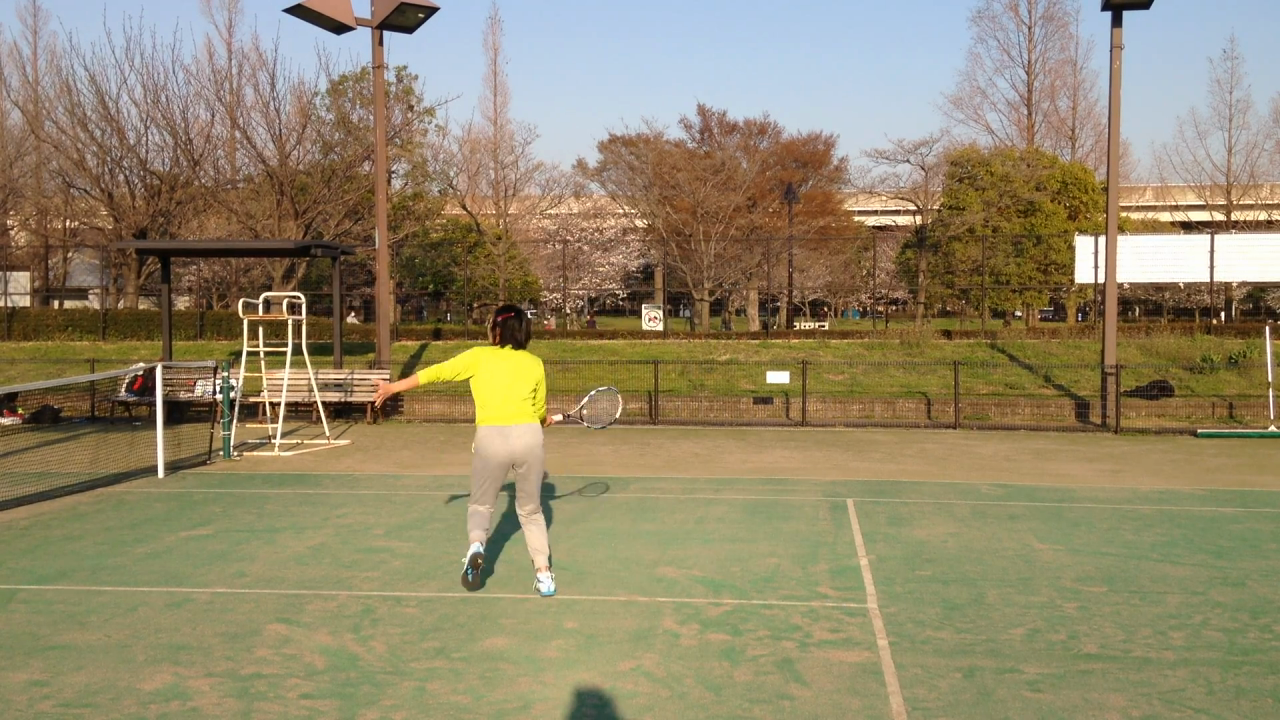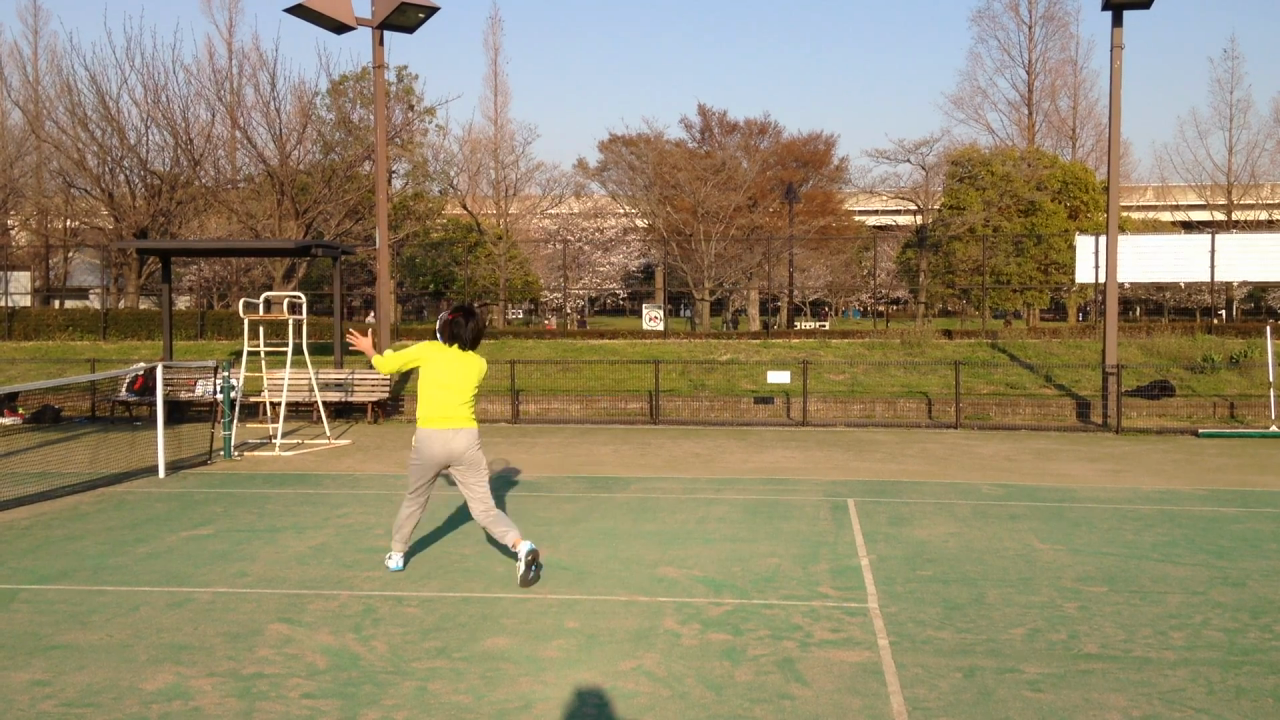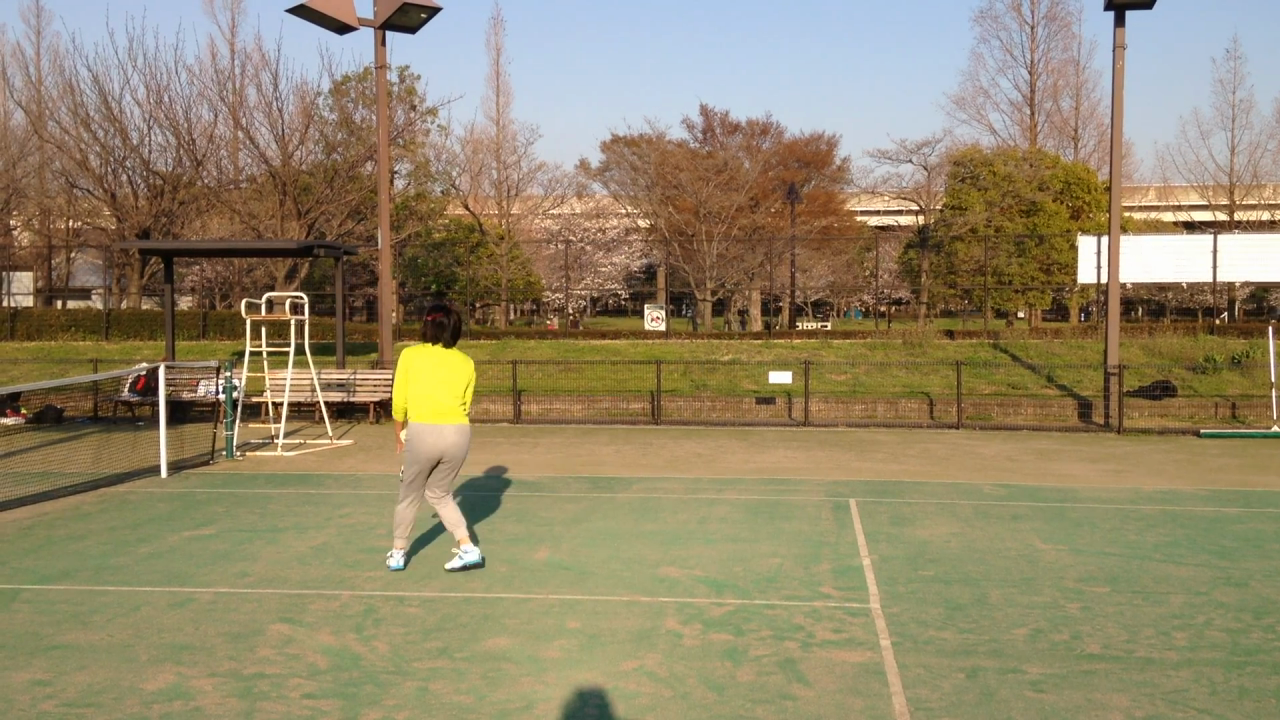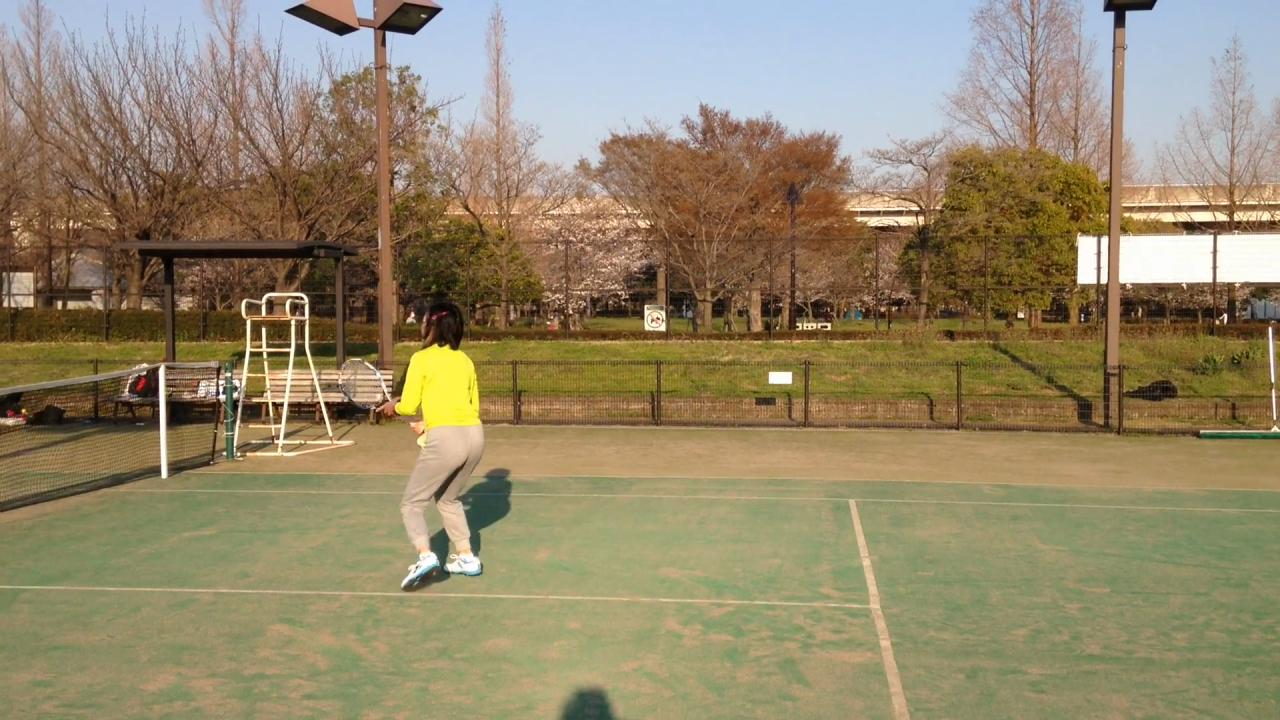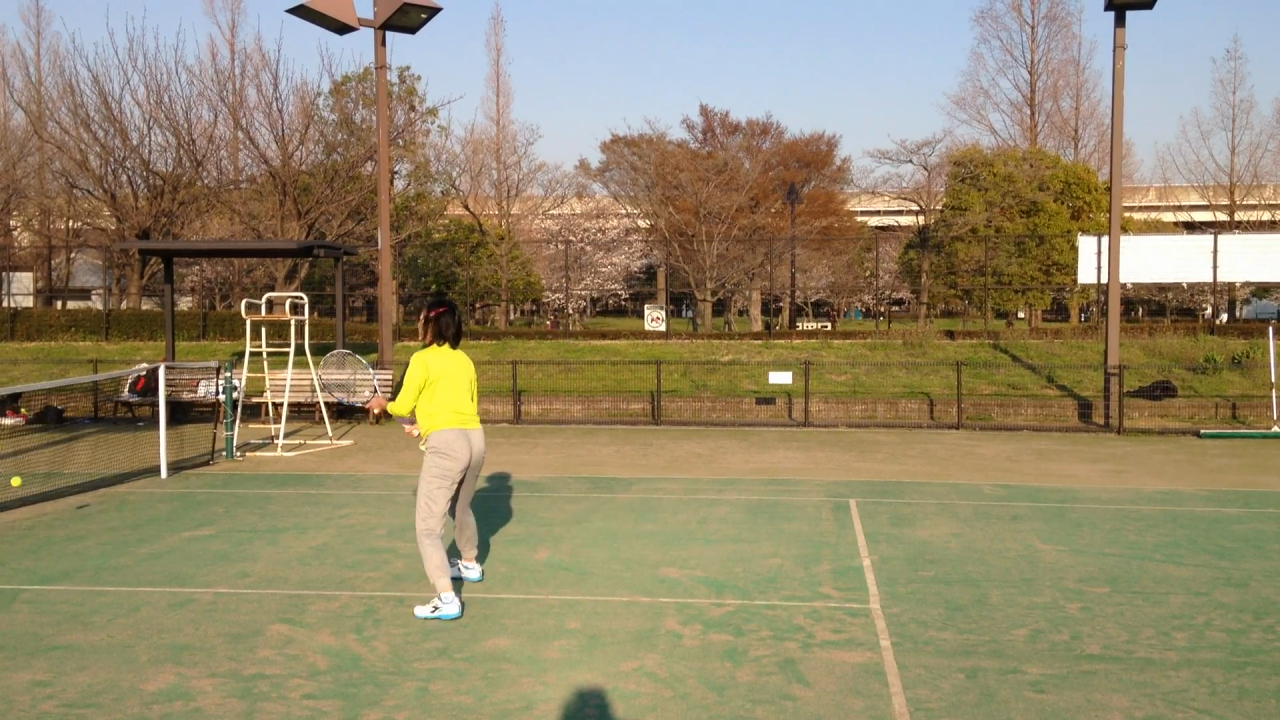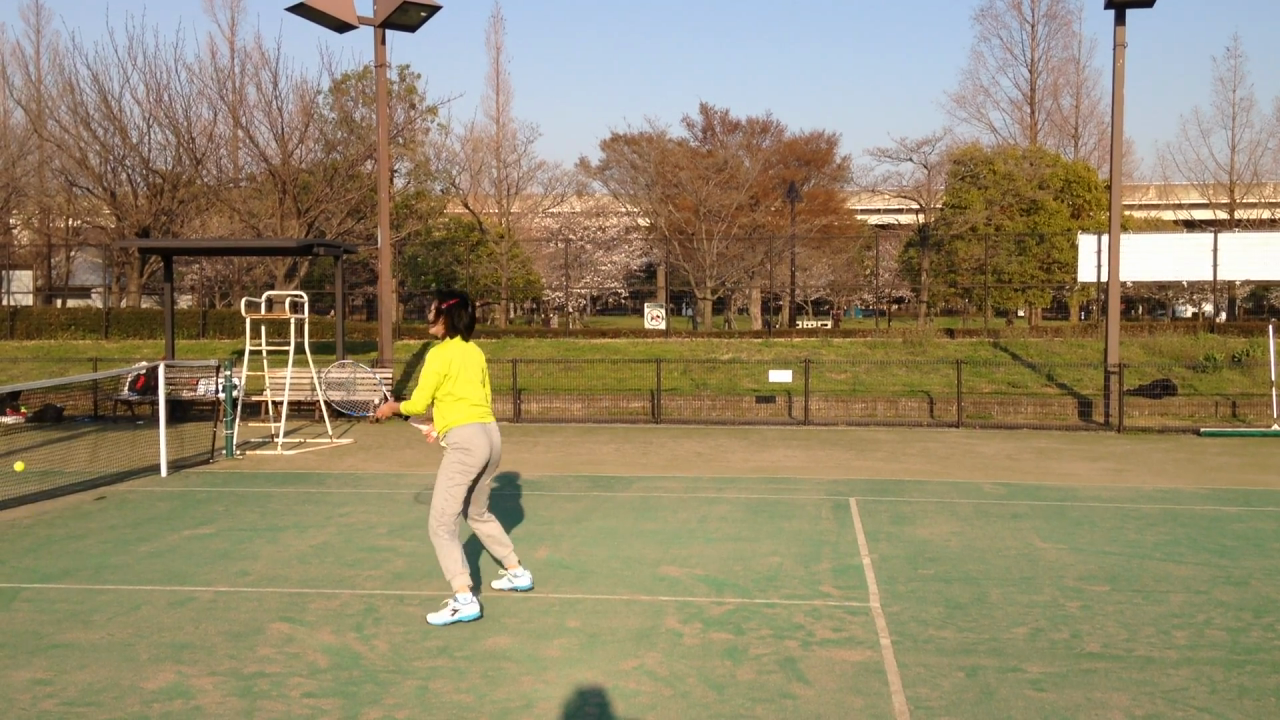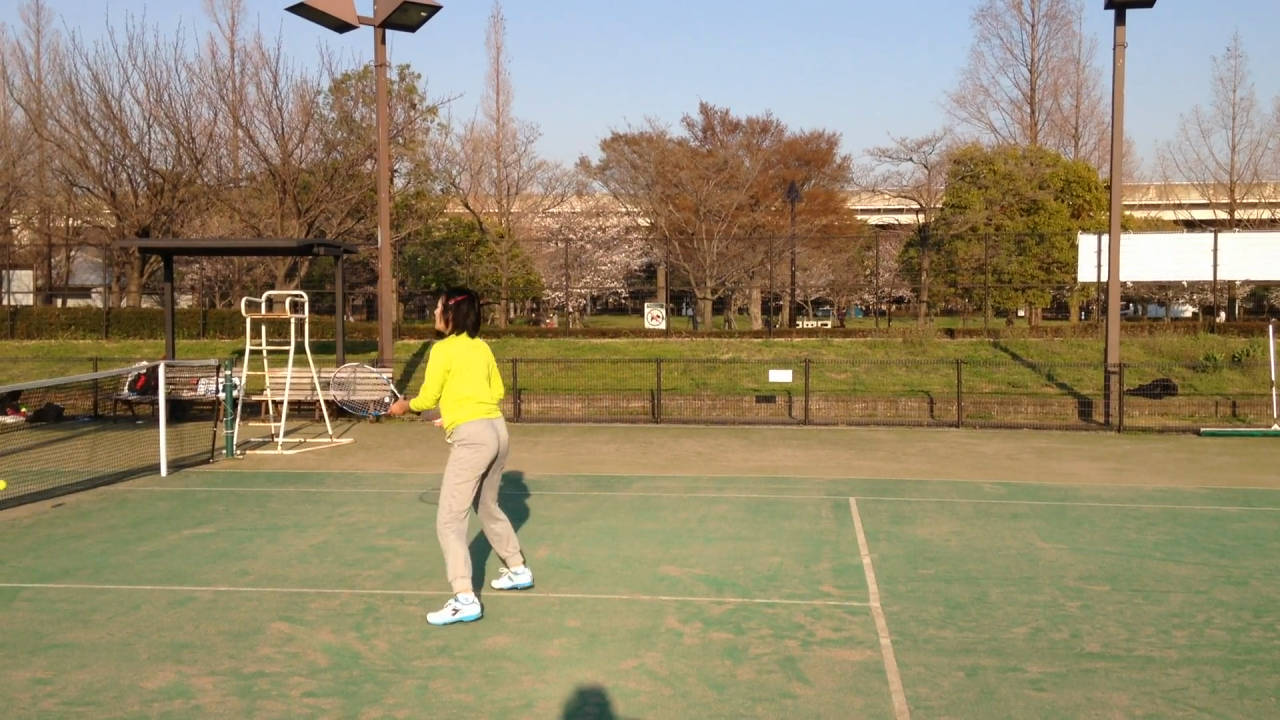
dt=0.3s
person 1, frame 1
left shoulder: (478, 356)
right shoulder: (535, 364)
left elbow: (436, 373)
left wrist: (394, 387)
right wrist: (543, 420)
left hip: (492, 439)
right hip: (529, 437)
left knee: (480, 507)
right knee: (530, 510)
left ankle: (476, 548)
right ankle: (544, 575)
person 1, frame 2
left shoulder: (428, 350)
right shoulder: (478, 365)
left elbow: (385, 367)
left wrist: (368, 349)
left hip: (429, 438)
right hip: (465, 439)
left knee: (415, 497)
right knee: (485, 510)
left ankle: (397, 553)
right ankle: (523, 548)
person 1, frame 3
left shoulder: (409, 355)
right shoulder: (466, 363)
left elbow: (399, 403)
left wrist: (399, 434)
left hip: (422, 432)
right hip: (458, 434)
left knee: (410, 495)
right knee: (439, 494)
left ankle: (398, 552)
right ankle: (468, 549)
person 1, frame 4
left shoulder: (422, 359)
right shoulder: (465, 360)
left elbow: (409, 405)
left wrist: (391, 406)
left hip: (445, 440)
right hip: (474, 437)
left knee: (412, 502)
right knee: (449, 498)
left ankle: (424, 556)
right ankle: (466, 557)
person 1, frame 5
left shoulder: (422, 359)
right shoulder: (465, 360)
left elbow: (403, 407)
left wrist: (381, 404)
left hip: (445, 445)
right hip: (475, 440)
left knee: (428, 527)
right knee: (461, 508)
left ankle: (447, 598)
right ankle: (470, 564)
person 1, frame 6
left shoulder: (439, 354)
right shoulder: (475, 352)
left elbow: (418, 404)
left wrist: (392, 408)
right wrist: (444, 424)
left hip: (465, 443)
right hip: (489, 435)
left knee: (440, 524)
right knee: (477, 513)
left ankle: (464, 600)
right ankle: (517, 571)
person 1, frame 7
left shoulder: (442, 350)
right shoulder: (481, 347)
left elbow: (426, 400)
left wrist: (403, 405)
left hip: (472, 438)
right hip: (496, 430)
left knee: (450, 522)
right knee: (488, 506)
left ankle: (465, 600)
right ankle: (518, 569)
